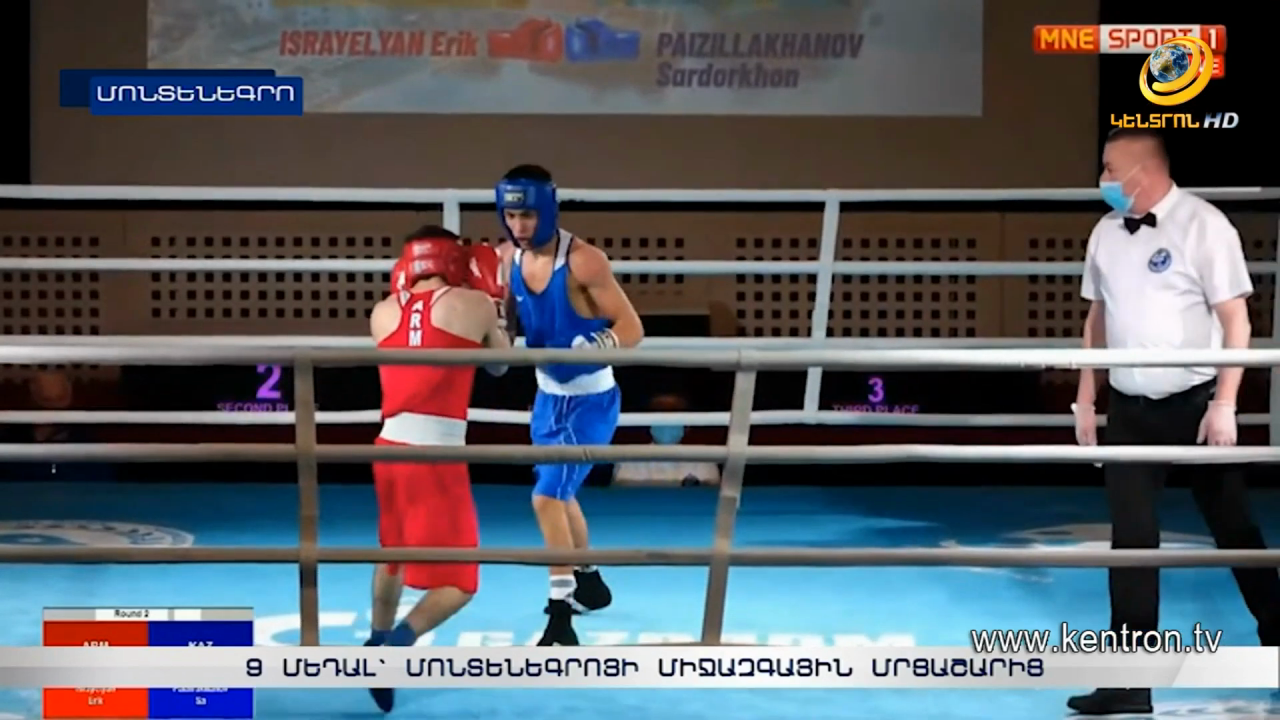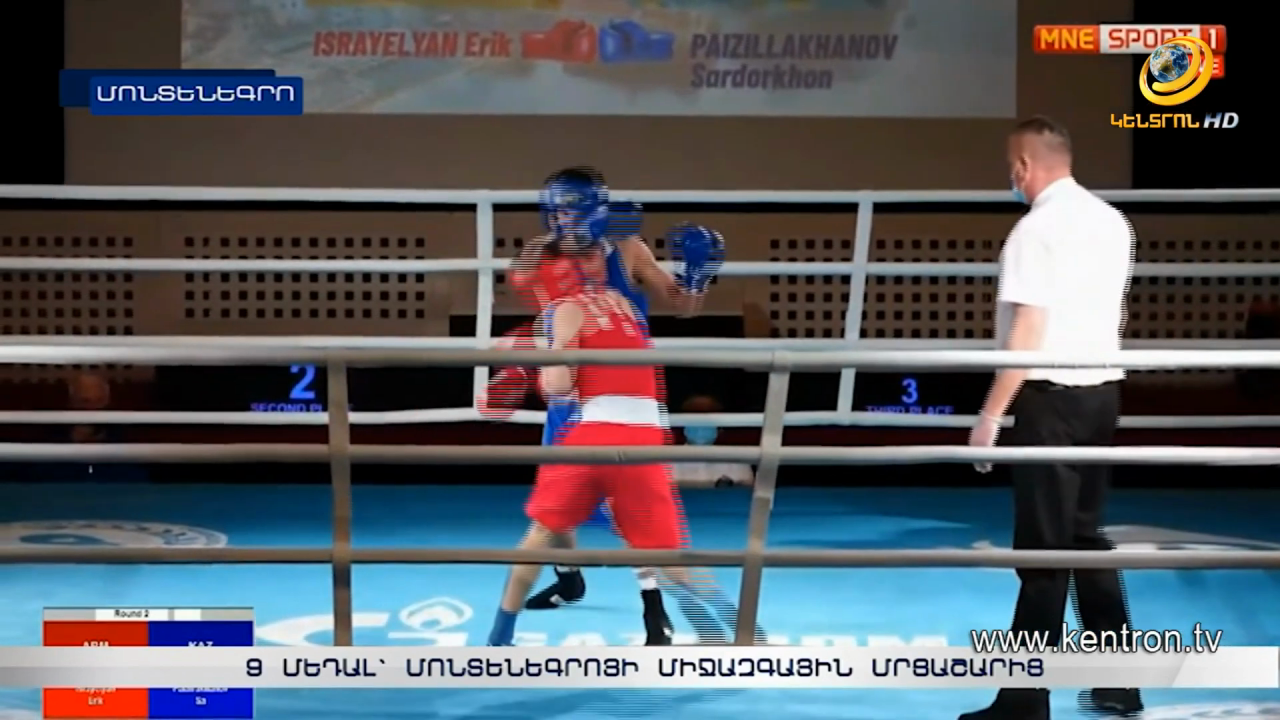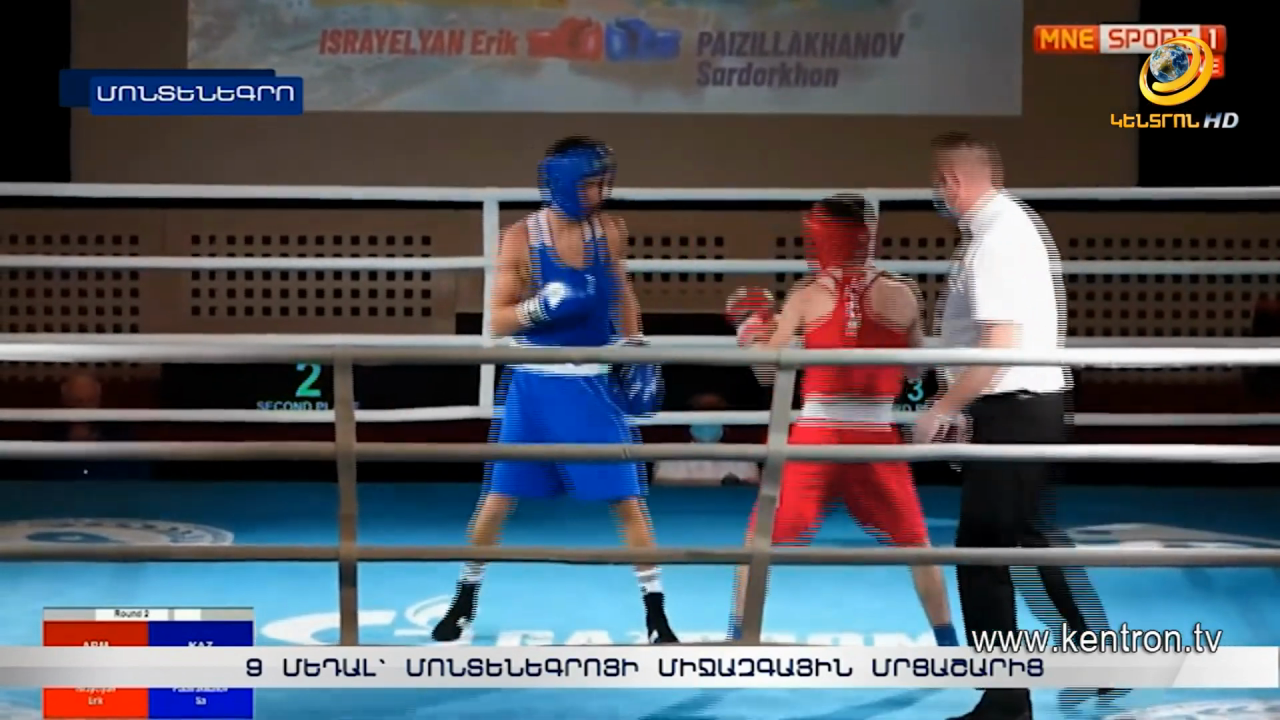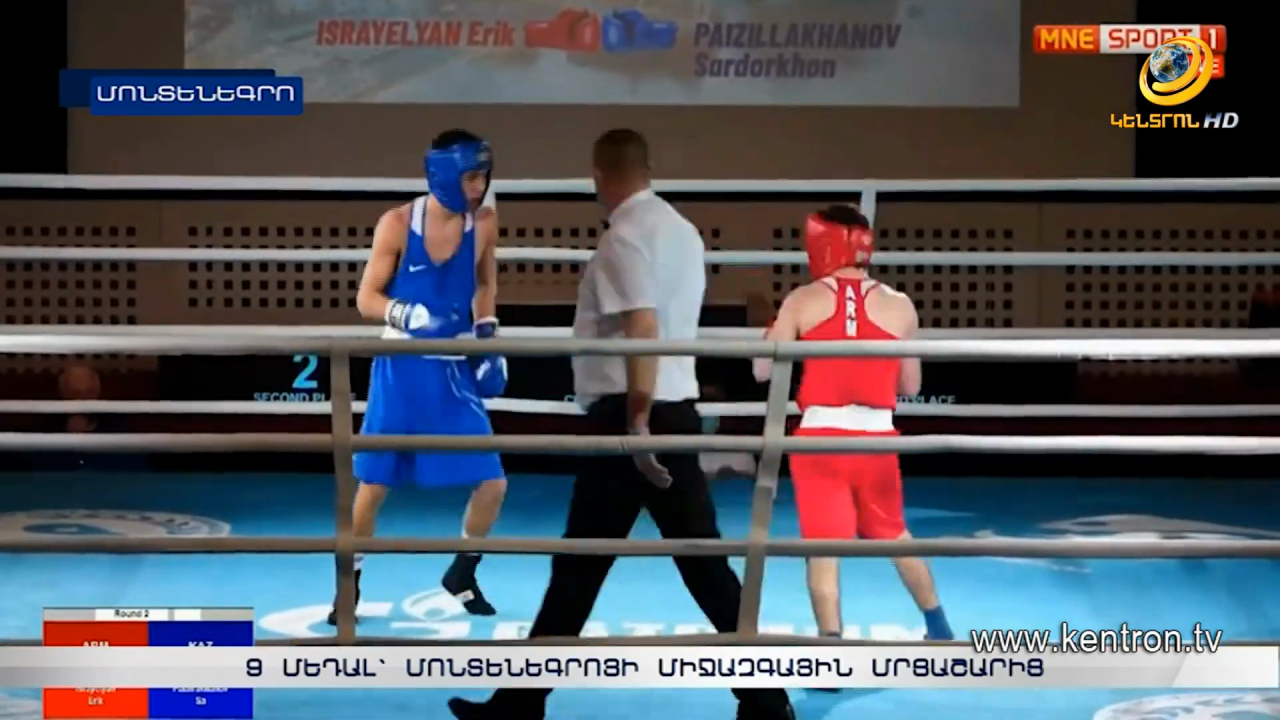
dt=1s
person 1, frame 1
left shoulder: (1204, 225)
right shoulder: (1106, 232)
left wrist: (1223, 405)
right wrist: (1086, 396)
left hip: (1193, 403)
right hip: (1128, 408)
left knee: (1232, 527)
right knee: (1130, 539)
person 1, frame 2
left shoulder: (1037, 228)
right shoulder: (1112, 221)
left elbow: (1027, 332)
right elbow: (1115, 313)
left wrist: (991, 412)
left hip: (1054, 398)
right hip: (1104, 390)
left knee: (1044, 547)
right knee: (1086, 534)
person 1, frame 3
left shoulder: (991, 243)
right shoulder: (1014, 225)
left elbow: (1000, 349)
left wrist: (942, 409)
right wrist: (963, 405)
left hip: (1021, 409)
right hip: (1021, 408)
left knee: (983, 550)
right knee: (1028, 534)
person 1, frame 4
left shoulder: (630, 235)
right shoulder: (676, 230)
left elbow: (644, 331)
right elbow: (656, 332)
left wrist: (638, 427)
left hip: (639, 416)
right hip: (674, 411)
left knee: (582, 560)
right knee: (701, 556)
person 2, frame 1
left shoulder: (583, 260)
right shoulder: (510, 256)
left elbow: (632, 328)
left wrist: (590, 345)
left hip: (589, 401)
right hip: (551, 397)
left knee: (546, 500)
right knee: (557, 494)
left ankle: (561, 627)
right ankle: (587, 585)
person 2, frame 2
left shoulder: (628, 250)
right shoulder: (547, 254)
left elbow: (682, 304)
right elbow: (525, 281)
left wrist: (698, 269)
right hip: (568, 402)
right ankle: (569, 580)
person 2, frame 3
left shoulder: (608, 231)
right shoulder: (518, 238)
left elbow: (623, 297)
right elbow: (498, 318)
left wrist: (639, 356)
right wrist: (545, 303)
left hip: (591, 384)
right hip: (531, 383)
left knee: (626, 501)
right knee: (496, 503)
left ankle: (654, 616)
right ankle: (463, 603)
person 2, frame 4
left shoulder: (484, 224)
right shoulder: (401, 220)
left elbow: (485, 282)
right elbow: (368, 298)
left wrist: (488, 341)
right wrist: (413, 315)
left hip: (448, 371)
right hip: (403, 370)
left knee: (491, 483)
right knee: (372, 487)
left ankle: (462, 572)
right ankle: (349, 590)
person 3, frame 1
left shoulder: (382, 313)
right shoulder: (474, 302)
right elbow: (499, 363)
left hip: (391, 448)
right hip: (435, 454)
left knee: (396, 551)
right knee: (456, 583)
left ankle: (380, 644)
right ankle: (395, 646)
person 3, frame 2
left shoulder: (564, 313)
right shoulder: (617, 302)
left elbow: (556, 386)
left hip: (598, 437)
right hip: (644, 438)
left knee: (542, 532)
right knee: (665, 552)
left ankle: (499, 638)
person 3, frame 3
left shoulder: (809, 294)
right shoulder: (901, 296)
left wrist: (747, 319)
left hip: (815, 434)
right hip: (875, 436)
right knee: (916, 545)
left ankle: (739, 639)
right ankle: (948, 647)
person 3, frame 4
left shoulder: (800, 302)
right shoulder: (899, 305)
left elbow: (763, 370)
right elbow: (909, 386)
right hip: (875, 443)
left knee: (824, 552)
right knee: (891, 534)
